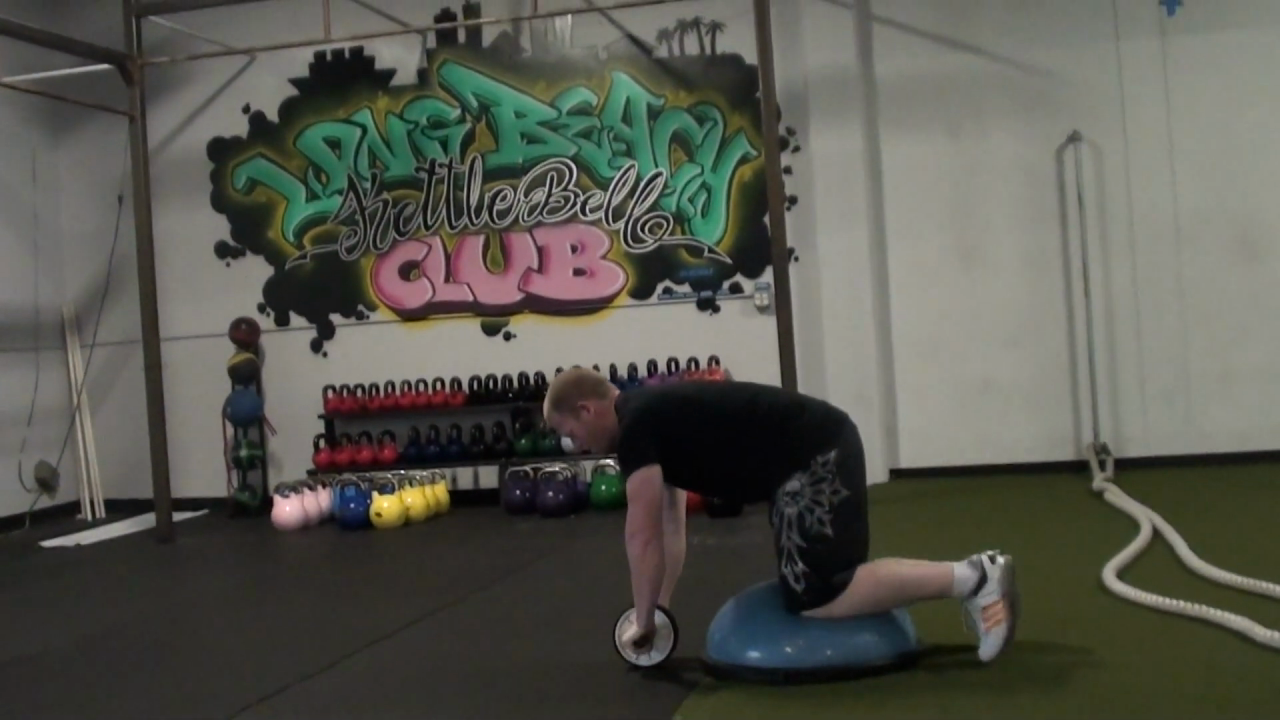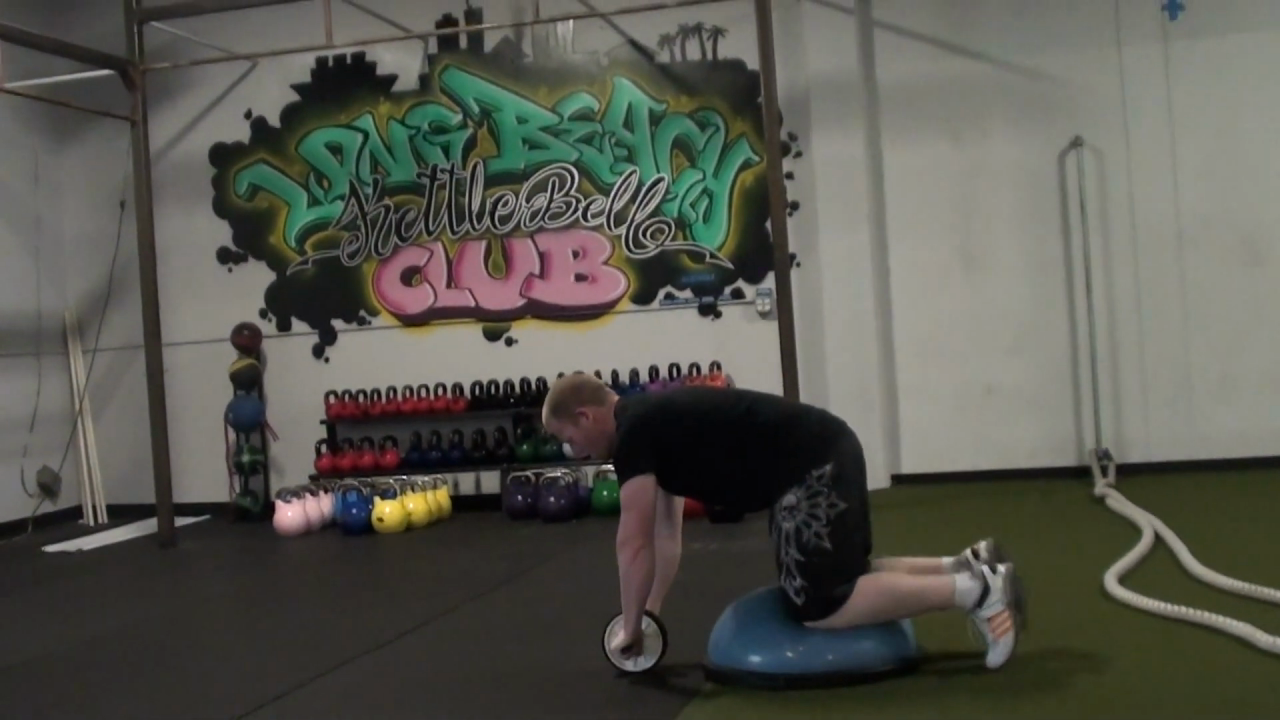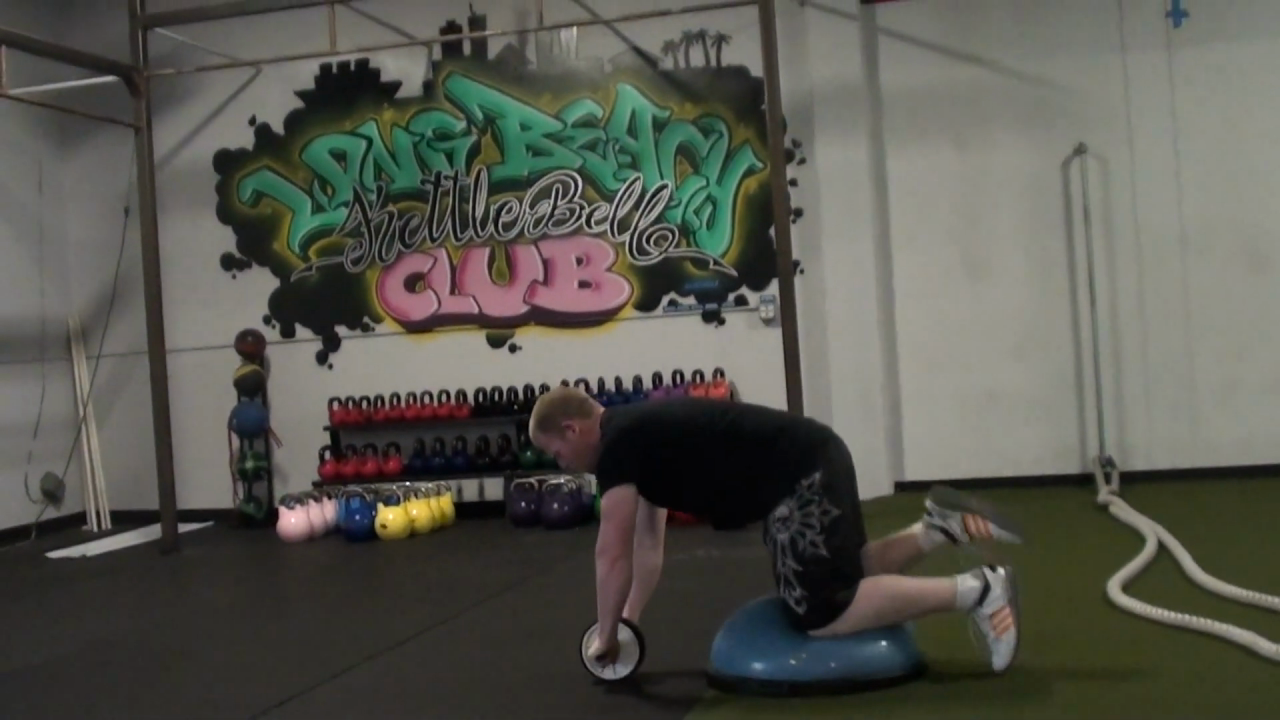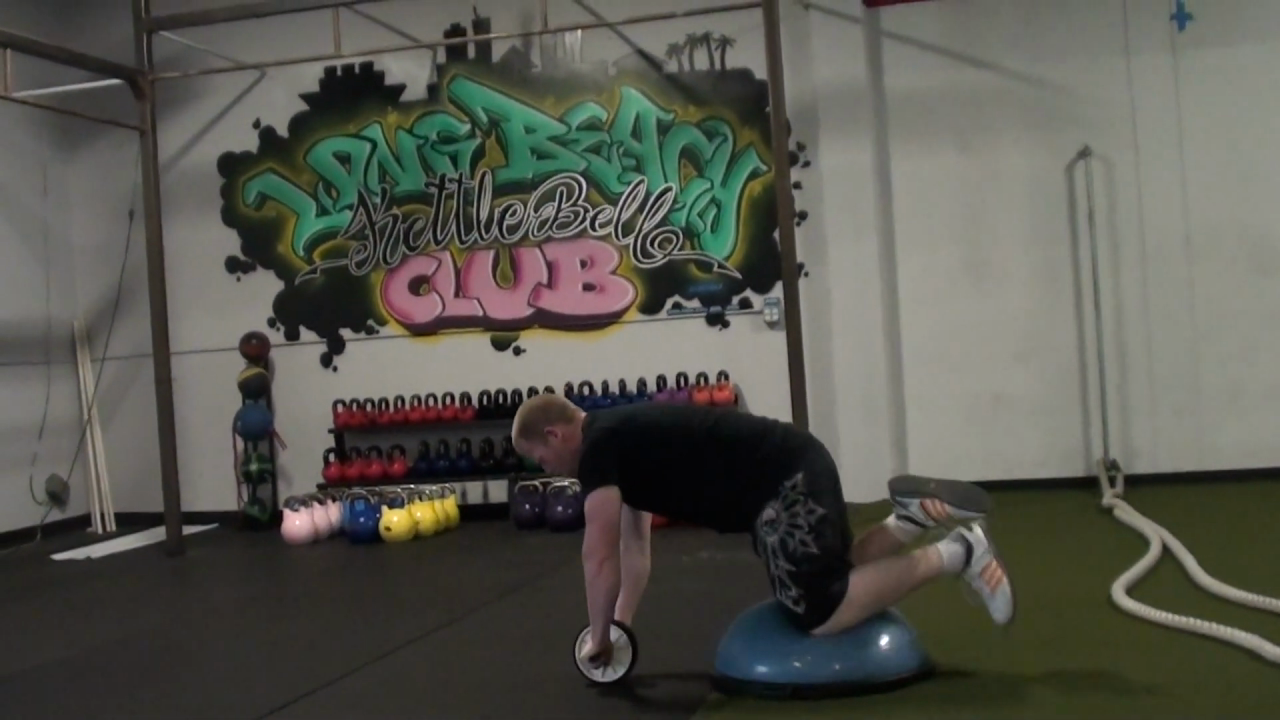
dt=0.2s
person 1, frame 1
left shoulder: (636, 425)
right shoulder: (654, 417)
left elbow: (643, 536)
right elbow: (670, 525)
left wrist: (643, 622)
right wrist: (662, 607)
left hip: (814, 458)
right hip: (824, 448)
left knee: (814, 596)
right knee: (837, 577)
left ankle: (969, 579)
right ankle: (973, 576)
person 1, frame 2
left shoulder: (633, 432)
right shoulder: (653, 423)
left elbow: (634, 544)
right elbow: (665, 532)
left wrist: (630, 628)
right wrist: (652, 613)
left hip: (811, 467)
right hip: (825, 453)
left knee: (817, 604)
right knee: (841, 580)
left ankle: (973, 589)
right ankle: (967, 567)
person 1, frame 3
left shoulder: (617, 444)
right shoulder: (639, 435)
left elbow: (612, 555)
right elbow: (648, 542)
left wrist: (606, 637)
right wrist: (630, 620)
left hip: (800, 476)
right hip: (814, 461)
left knee: (820, 611)
right knee: (842, 575)
left ankle: (973, 590)
right ankle: (940, 526)
person 1, frame 4
left shoulder: (598, 446)
right shoulder: (623, 439)
left elbow: (600, 557)
right elbow: (636, 544)
left wrist: (599, 637)
right wrist: (622, 622)
left hip: (783, 480)
right hip: (794, 468)
left knee: (819, 610)
right knee: (829, 581)
left ankle: (955, 553)
right ankle: (909, 516)
